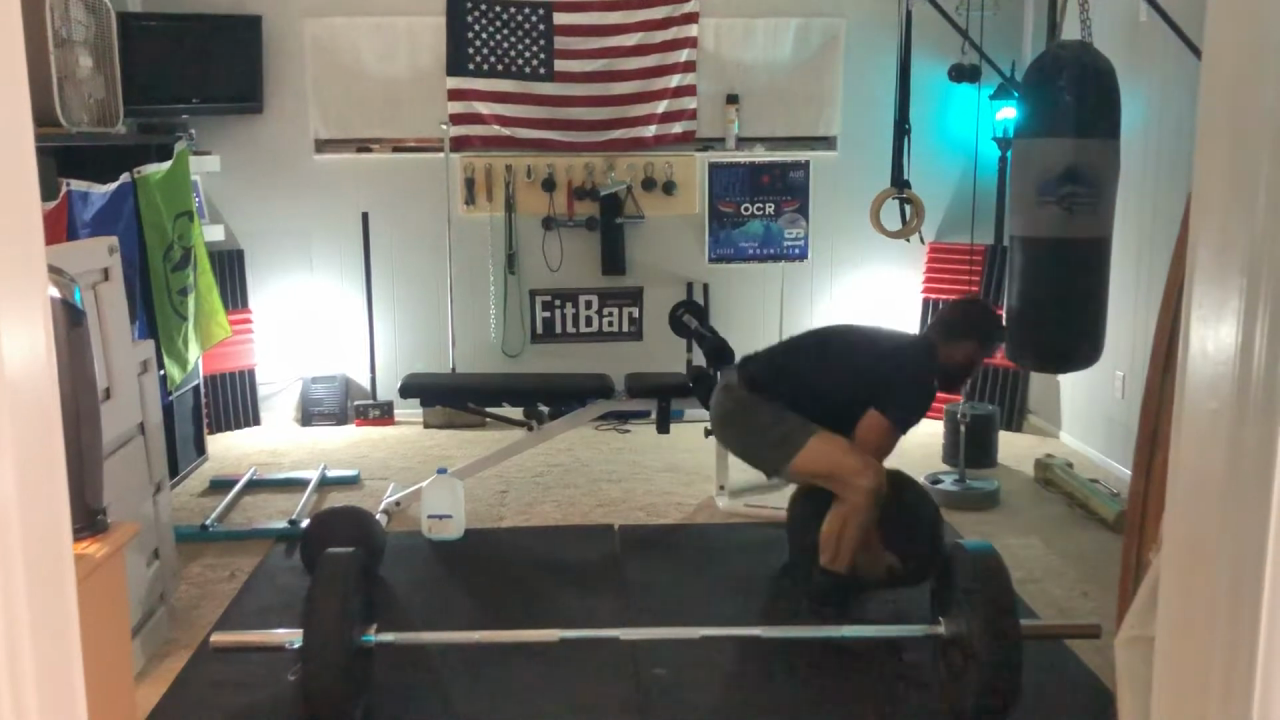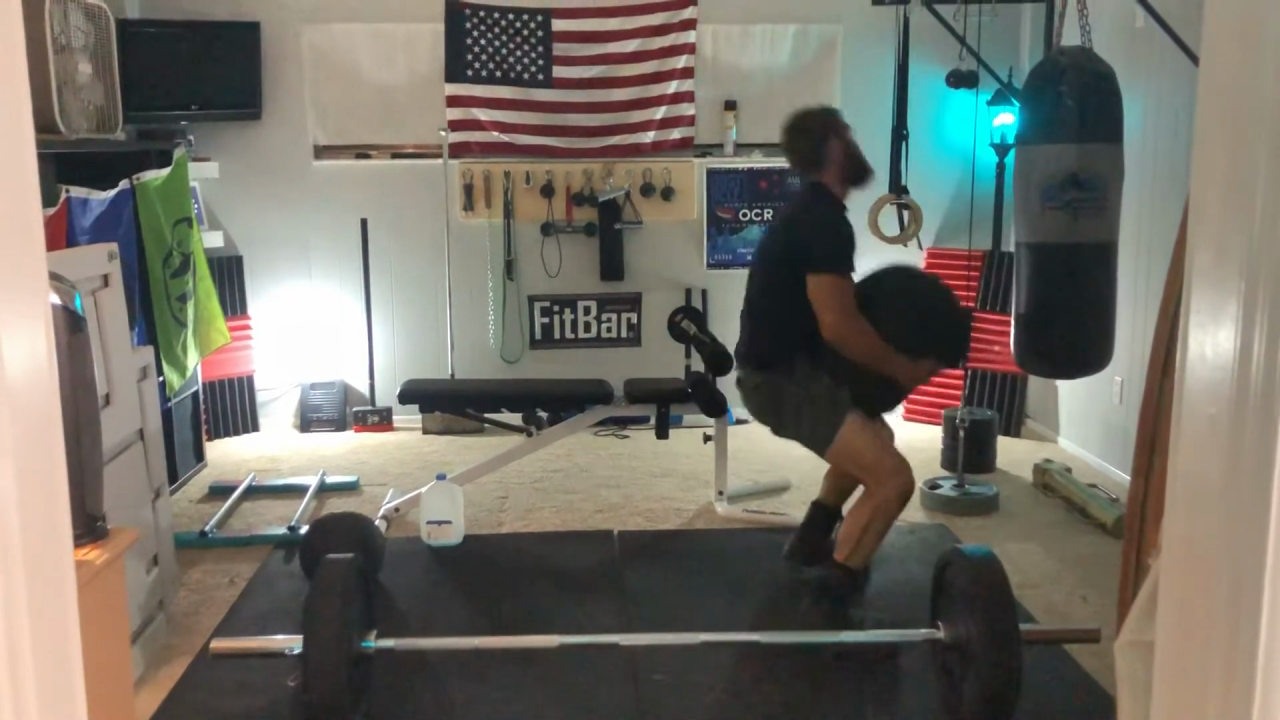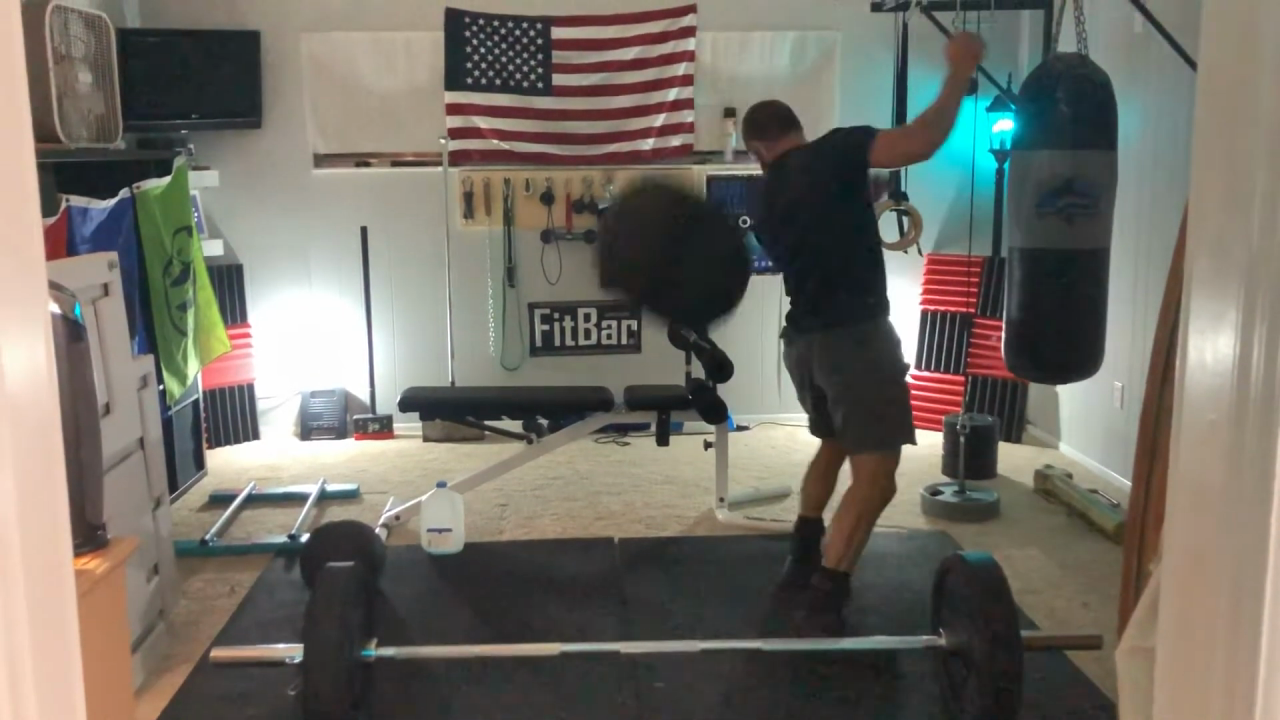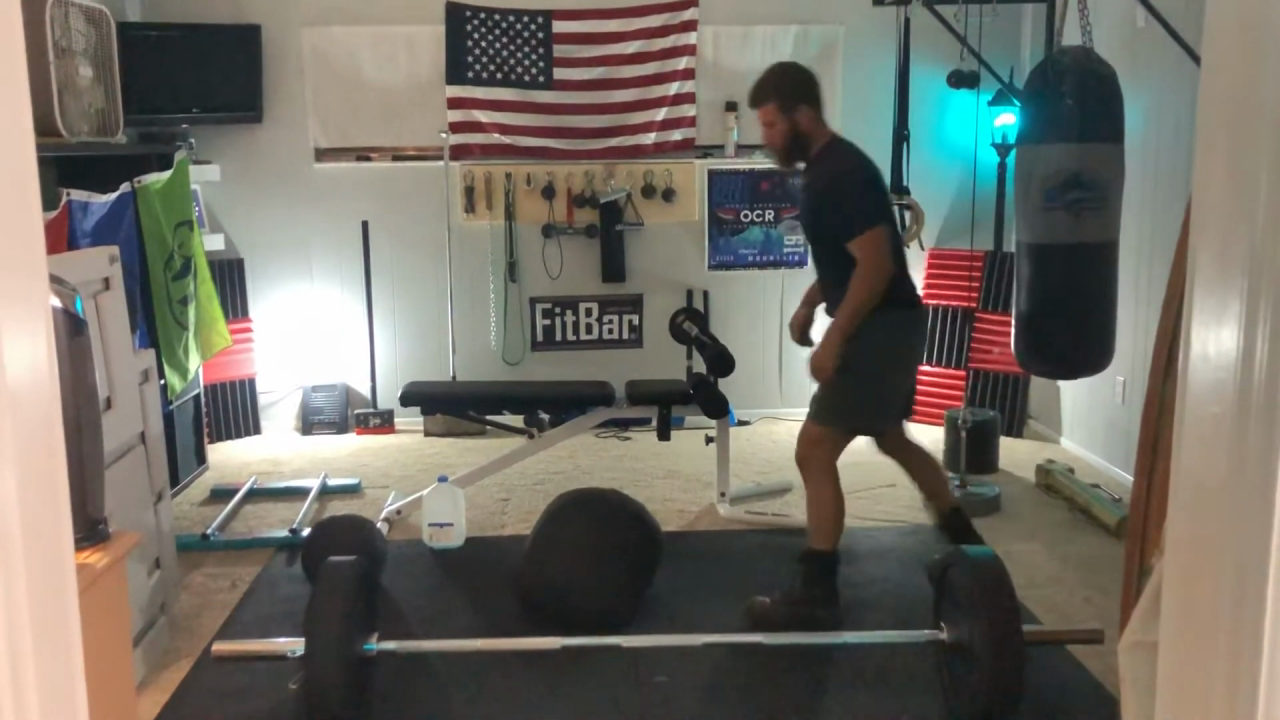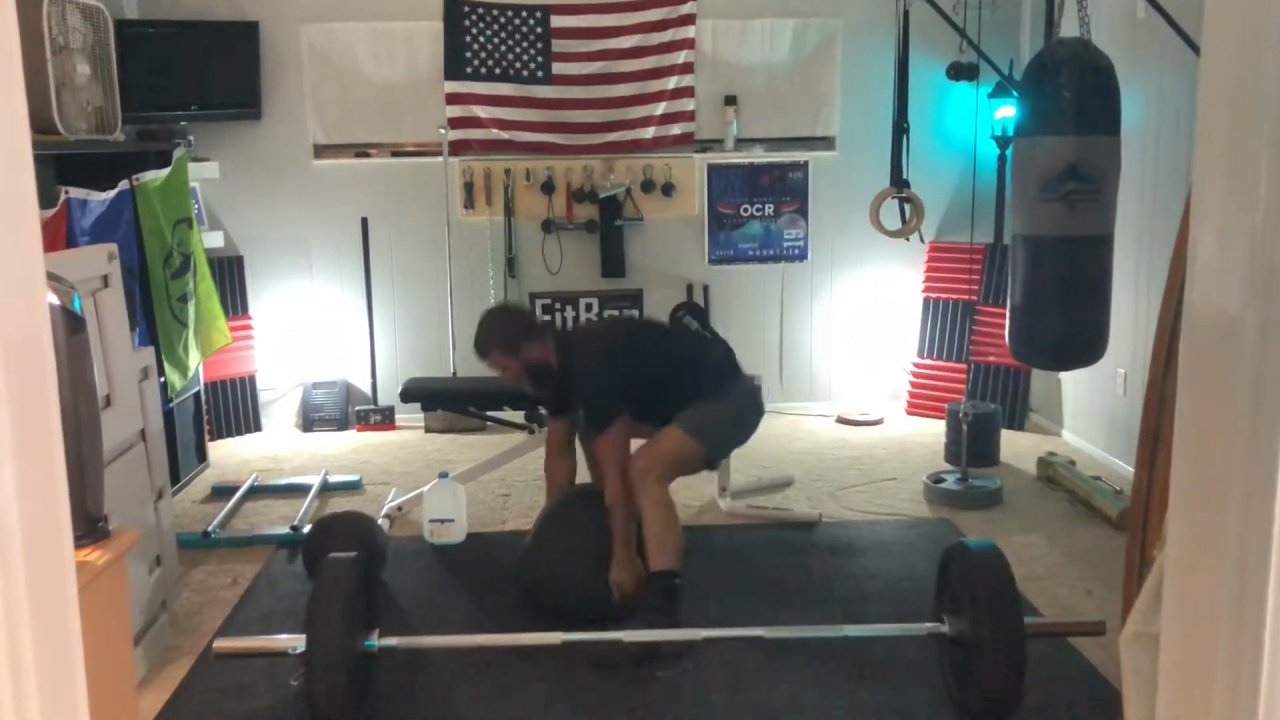
dt=1s
person 1, frame 1
left shoulder: (902, 356)
right shoulder: (914, 383)
left elbow: (856, 451)
right elbow: (860, 468)
right wrist: (872, 550)
left hip: (743, 394)
right hip: (747, 410)
right knee: (863, 482)
right ankle: (824, 605)
person 1, frame 2
left shoulder: (809, 214)
right shoulder: (826, 223)
right elbow: (838, 327)
left wrist: (887, 357)
right wrist: (905, 369)
left hip: (785, 367)
right hip: (783, 380)
left knee: (869, 440)
right knee: (892, 478)
left ankle: (812, 541)
right ankle: (831, 596)
person 1, frame 3
left shoulder: (770, 196)
right shoulder: (836, 150)
right elbow: (922, 139)
right wrist: (959, 76)
left hip: (802, 337)
right hip: (856, 335)
left knee: (835, 444)
right knee: (875, 476)
left ankle: (804, 561)
right ankle: (823, 603)
person 1, frame 4
left shoulder: (840, 175)
right shoulder: (828, 167)
left elbow: (877, 266)
left wrist: (832, 343)
right wrist: (808, 303)
left hip: (880, 327)
right hip: (889, 325)
left knee: (813, 451)
right knee: (888, 438)
left ankle: (816, 594)
right ankle: (964, 542)
person 1, frame 5
left shoulder: (593, 365)
right shoulder: (557, 363)
left elbow: (615, 466)
right elbow: (559, 452)
left wrist: (623, 559)
left hip: (730, 398)
left knee: (647, 471)
right knee: (593, 433)
left ankle: (659, 615)
